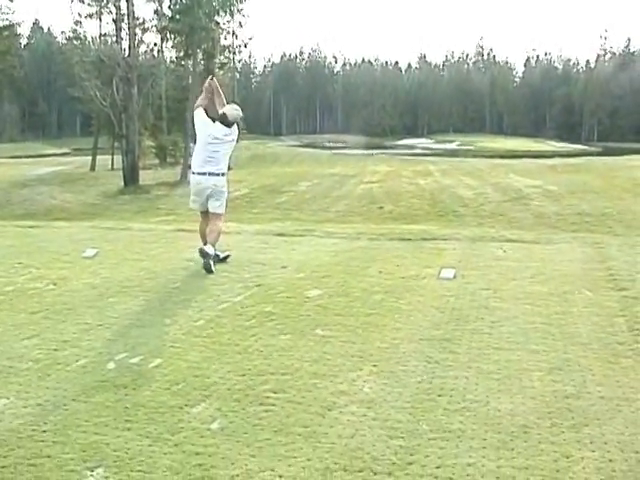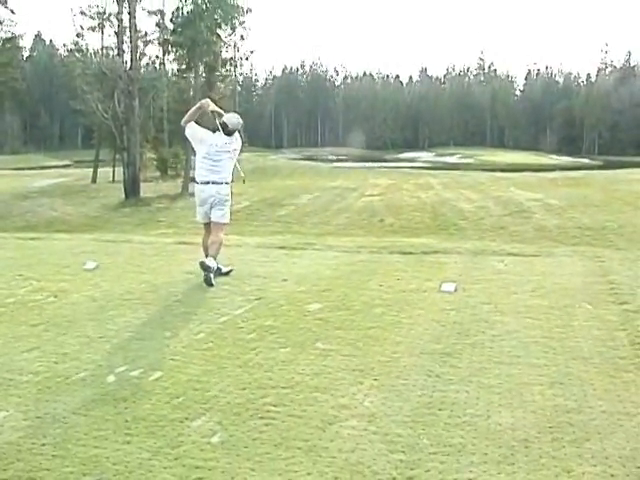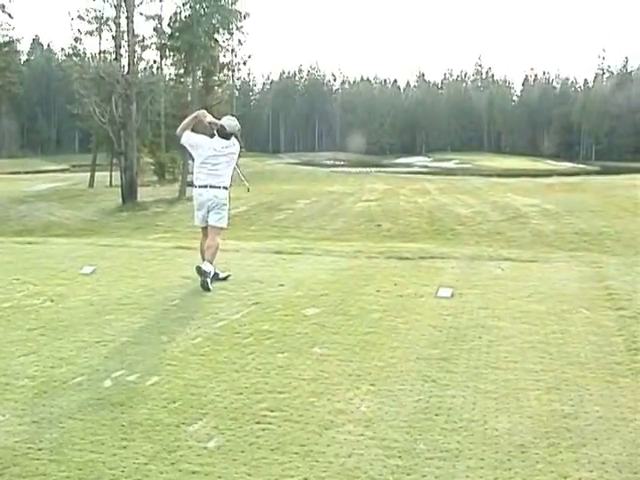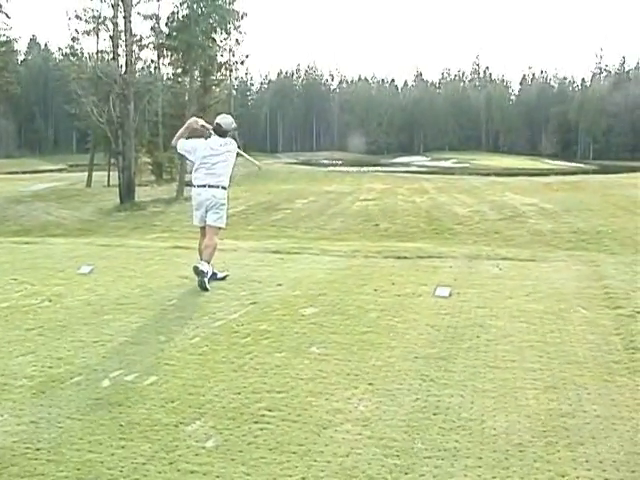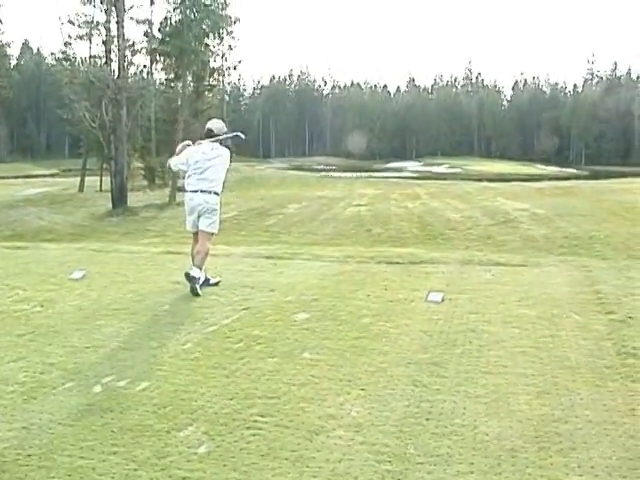
dt=0.3s
person 1, frame 1
left shoulder: (206, 127)
right shoulder: (233, 132)
left elbow: (199, 106)
right elbow: (222, 106)
left wrist: (207, 88)
right wrist: (216, 87)
left hip: (197, 177)
right hip: (217, 180)
left knee: (205, 217)
right knee: (216, 220)
left ankle: (211, 252)
right ankle: (209, 250)
person 1, frame 2
left shoulder: (205, 138)
right shoulder: (236, 141)
left elbow: (185, 123)
right elbow: (230, 126)
left wrist: (201, 106)
right wrist: (217, 110)
left hip: (202, 188)
right hip: (221, 189)
left knee: (208, 229)
right knee: (218, 230)
left ankle: (213, 266)
right ankle: (210, 263)
person 1, frame 3
left shoulder: (203, 143)
right shoulder: (234, 146)
left elbow: (180, 132)
right elbow: (227, 133)
left wrist: (197, 115)
right wrist: (213, 121)
left hip: (200, 192)
right hip: (219, 193)
left knee: (205, 233)
right knee: (214, 234)
left ankle: (209, 270)
right ankle: (206, 267)
person 1, frame 4
left shoulder: (200, 144)
right shoulder: (232, 146)
left elbow: (176, 143)
right elbow: (222, 136)
left wrist: (189, 125)
right wrist: (206, 127)
left hip: (199, 192)
right hip: (218, 193)
left knee: (204, 233)
right knee: (213, 234)
left ankle: (208, 270)
right ankle: (204, 267)
person 1, frame 5
left shoulder: (192, 151)
right shoulder: (225, 154)
left elbow: (172, 166)
left wrist: (179, 152)
left hip: (191, 197)
right hip: (210, 199)
left knee: (196, 238)
right knee: (204, 239)
left ankle: (200, 276)
right ankle: (195, 273)
